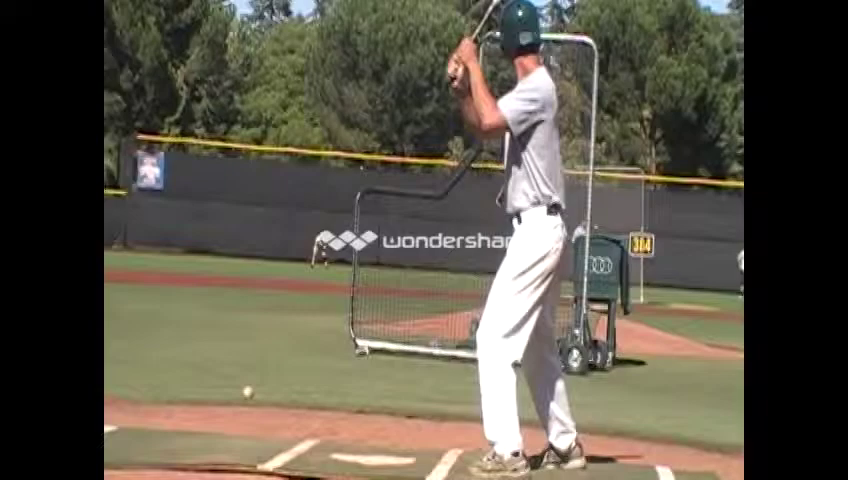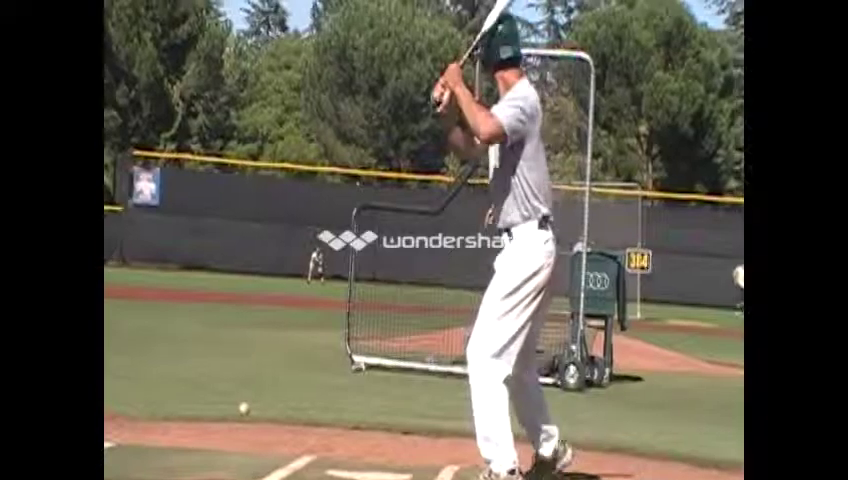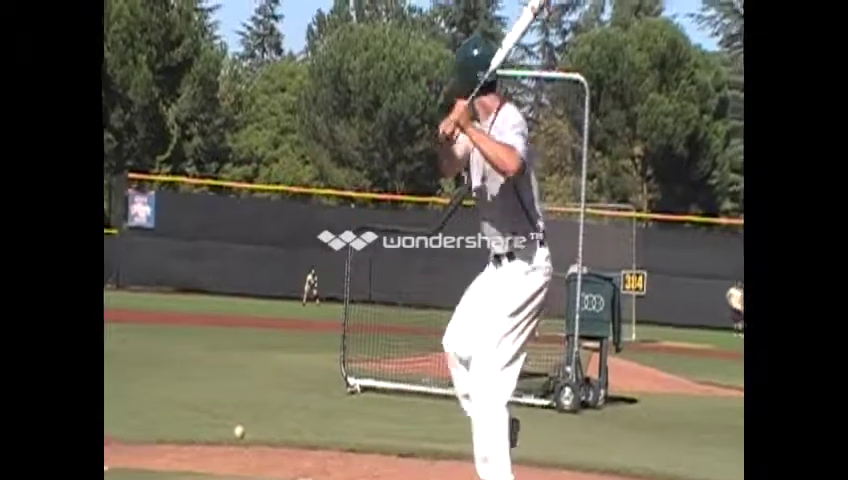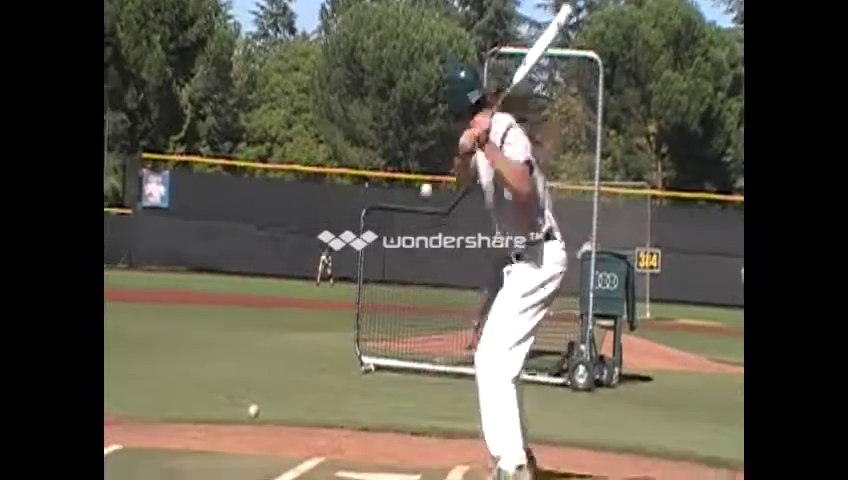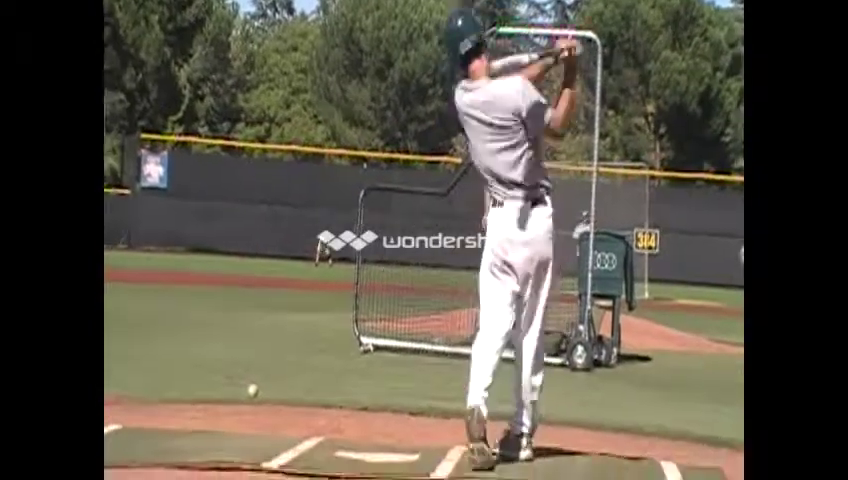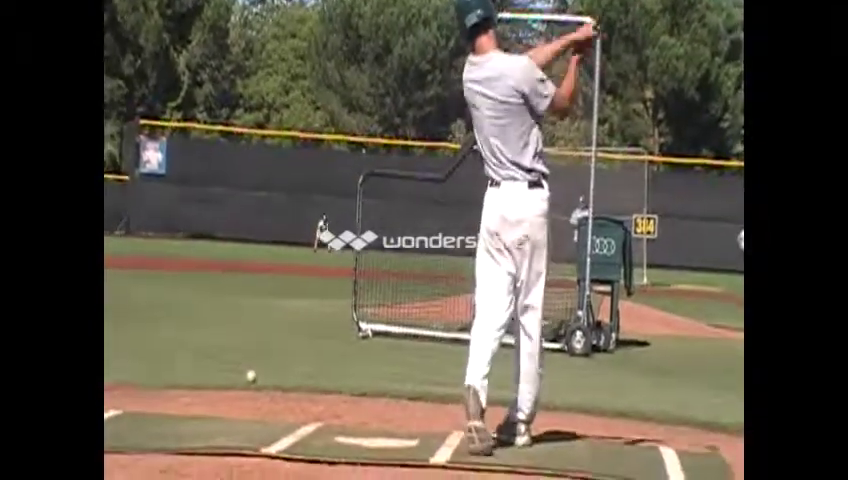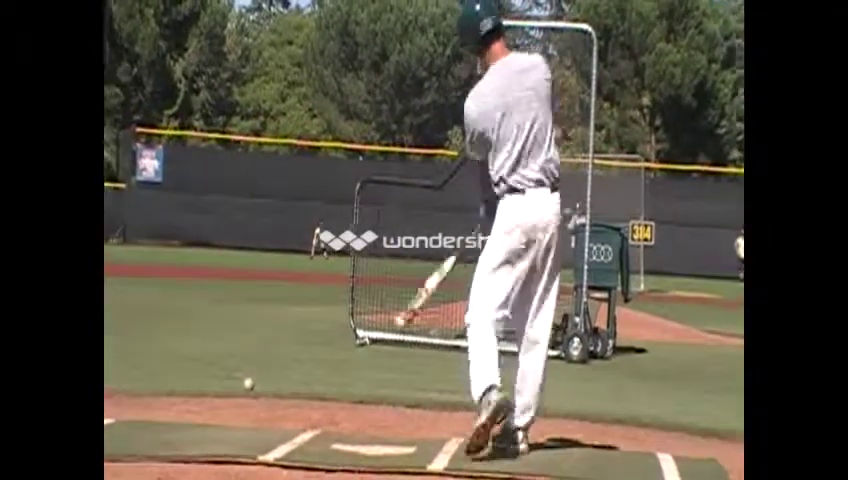
dt=0.4s
person 1, frame 1
left shoulder: (537, 88)
right shoulder: (531, 87)
left elbow: (490, 121)
right elbow: (482, 125)
left wrist: (474, 65)
right wrist: (461, 88)
left hip: (536, 231)
right hip: (540, 231)
left knee: (494, 338)
right knee: (538, 344)
person 1, frame 2
left shoulder: (523, 98)
right shoulder: (506, 103)
left elbow: (487, 131)
right elbow: (469, 148)
left wrist: (460, 87)
right wrist: (448, 112)
left hip: (526, 245)
right hip: (522, 246)
left knee: (484, 354)
right knee: (514, 357)
person 1, frame 3
left shoulder: (508, 119)
right shoulder: (477, 121)
left elbow: (512, 165)
right elbow: (449, 169)
left wrist: (470, 129)
right wrist: (447, 137)
left hip: (523, 266)
right hip: (499, 264)
left knee: (488, 376)
right knee: (456, 344)
right ankle: (498, 425)
person 1, frame 4
left shoulder: (509, 133)
right shoulder: (485, 133)
left elbow: (526, 191)
right elbow: (461, 179)
left wrist: (490, 145)
right wrist: (468, 148)
left hip: (534, 262)
right hip: (533, 260)
left knee: (493, 363)
right knee: (500, 356)
person 1, frame 5
left shoulder: (462, 97)
right shoulder: (516, 92)
right elbow: (558, 125)
left wrist: (548, 60)
right wrist: (569, 72)
left hip: (499, 219)
right hip: (534, 218)
left knee: (492, 326)
right knee: (530, 332)
left ankle: (477, 407)
right ankle: (521, 433)
person 1, frame 6
left shoulder: (470, 74)
right shoulder: (517, 70)
right elbow: (560, 107)
left wrist: (570, 41)
right wrist: (577, 61)
left hip: (496, 200)
right hip: (530, 200)
left knee: (490, 310)
right knee: (529, 316)
left ankle: (475, 391)
right ankle: (520, 419)
person 1, frame 7
left shoulder: (477, 101)
right shoulder: (539, 66)
left elbow: (484, 167)
left wrist: (488, 202)
left hip: (516, 207)
right hip: (549, 204)
left knee: (482, 314)
right knee: (535, 324)
left ankle: (489, 397)
right ankle: (518, 425)
